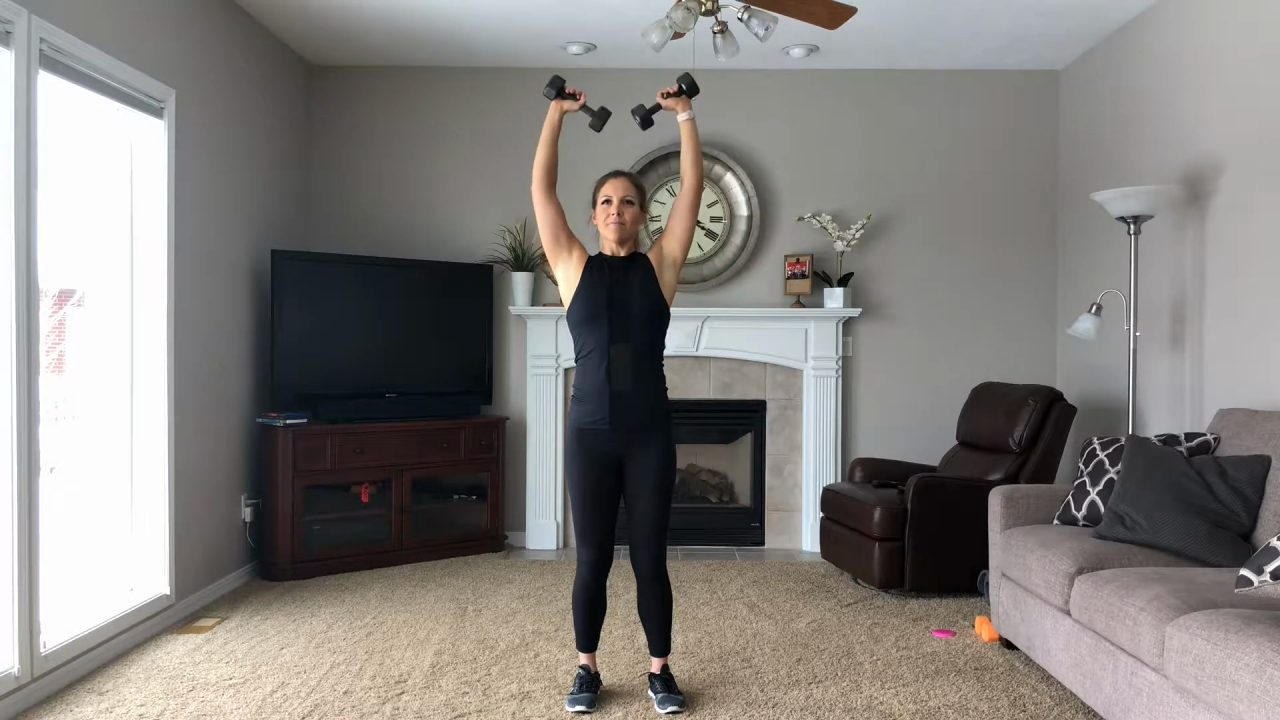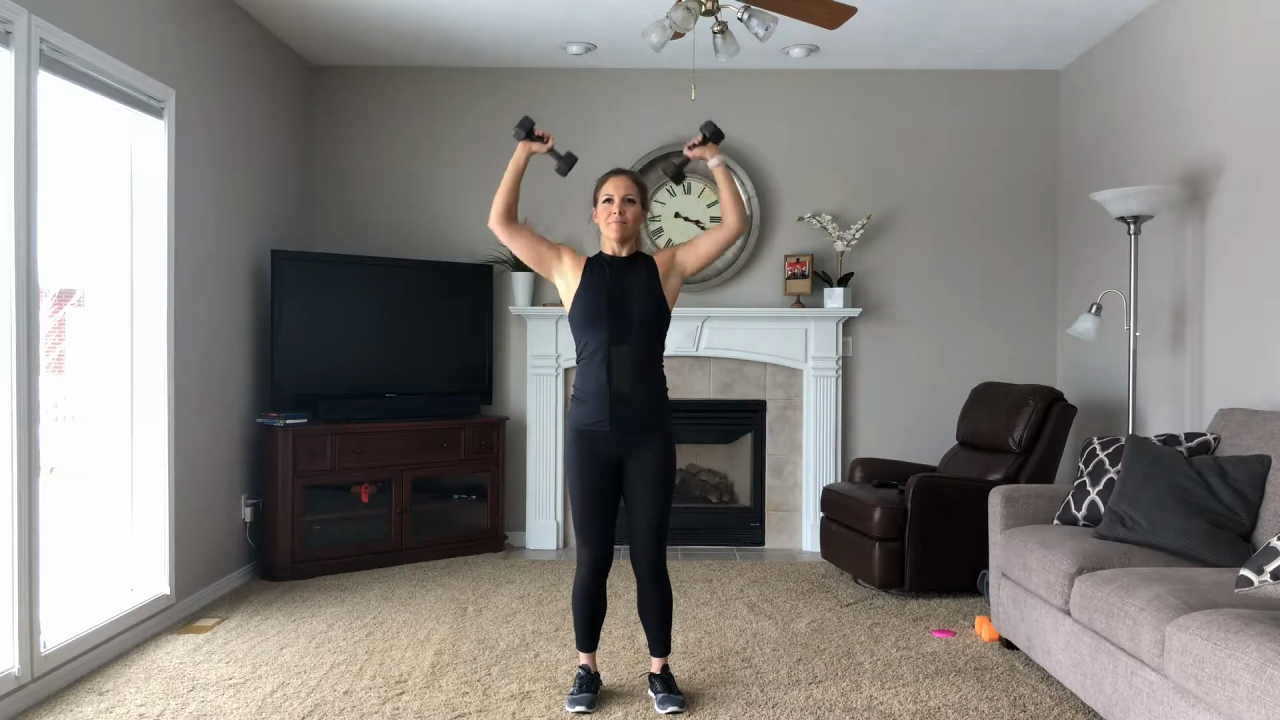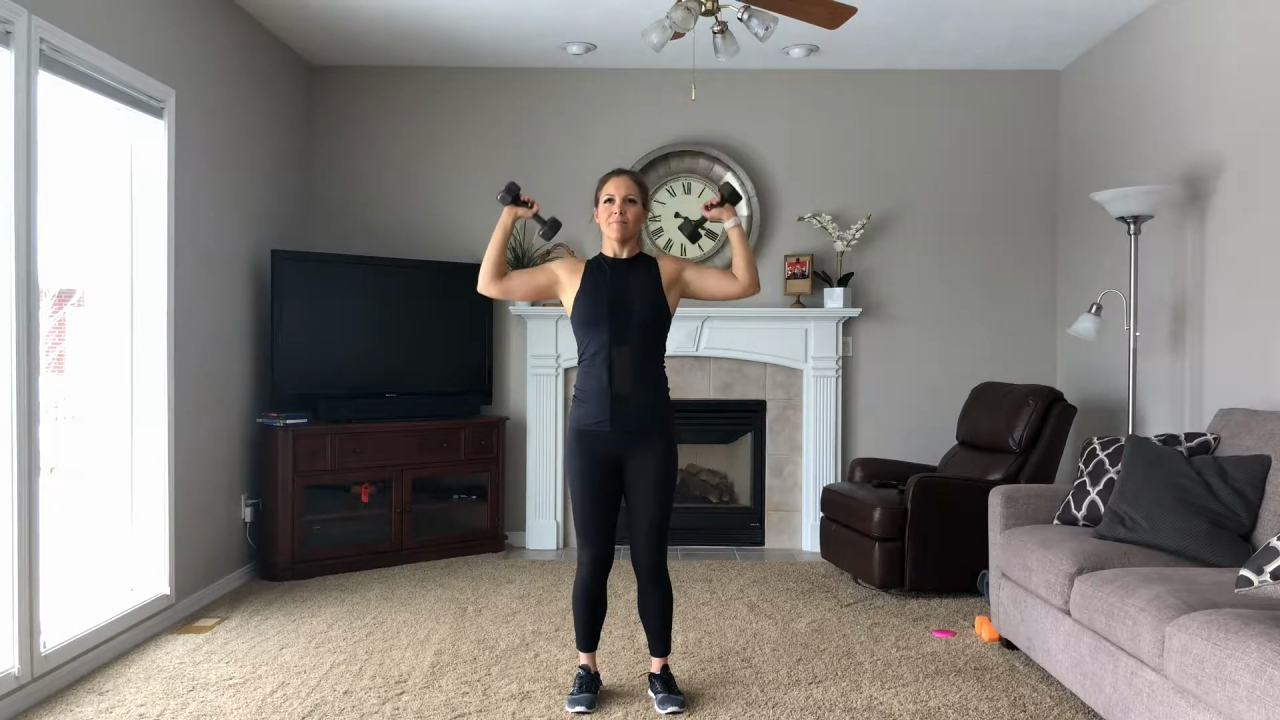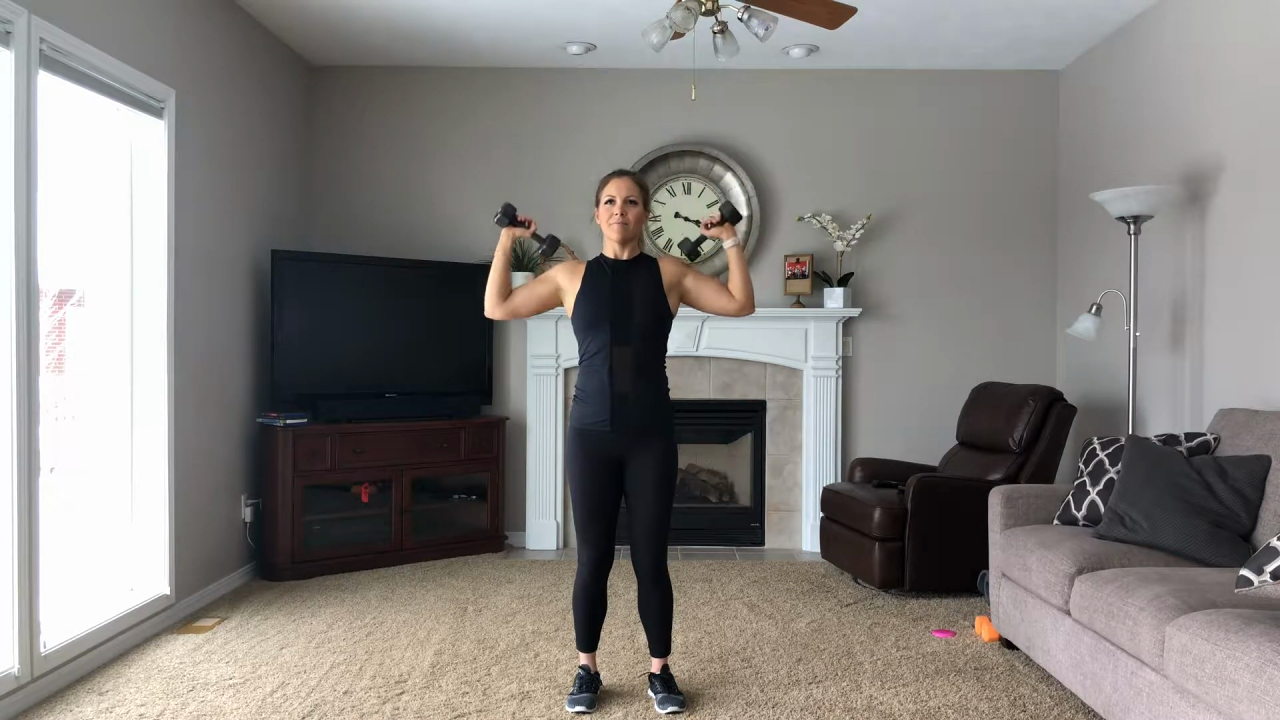
dt=0.4s
person 1, frame 1
left shoulder: (660, 265)
right shoulder: (573, 266)
left elbow: (691, 185)
right elbow: (541, 185)
left wrist: (684, 116)
right wrist: (557, 113)
left hip: (649, 435)
right hip: (590, 434)
left knee: (649, 560)
right knee: (592, 560)
right ankle: (587, 669)
person 1, frame 2
left shoulder: (665, 267)
right shoulder: (571, 268)
left elbow: (734, 223)
right elbow: (500, 221)
left wrist: (713, 160)
right wrist: (524, 153)
left hip: (649, 435)
right hip: (589, 434)
left knee: (650, 559)
right knee: (592, 560)
left ankle: (659, 670)
right ankle: (587, 669)
person 1, frame 3
left shoulder: (668, 271)
right shoulder: (570, 273)
left elbow: (745, 283)
right elbow: (490, 284)
left wrist: (730, 220)
right wrist: (508, 218)
left hip: (651, 435)
right hip: (590, 433)
left knee: (650, 559)
right knee: (592, 559)
left ankle: (660, 671)
right ankle: (587, 669)
person 1, frame 4
left shoulder: (669, 272)
right shoulder: (570, 274)
left elbow: (741, 303)
right elbow: (496, 308)
left wrist: (730, 240)
right wrist: (506, 240)
left hip: (651, 435)
right hip: (591, 433)
left knee: (651, 560)
right knee: (592, 559)
left ankle: (660, 670)
right ankle: (587, 669)
